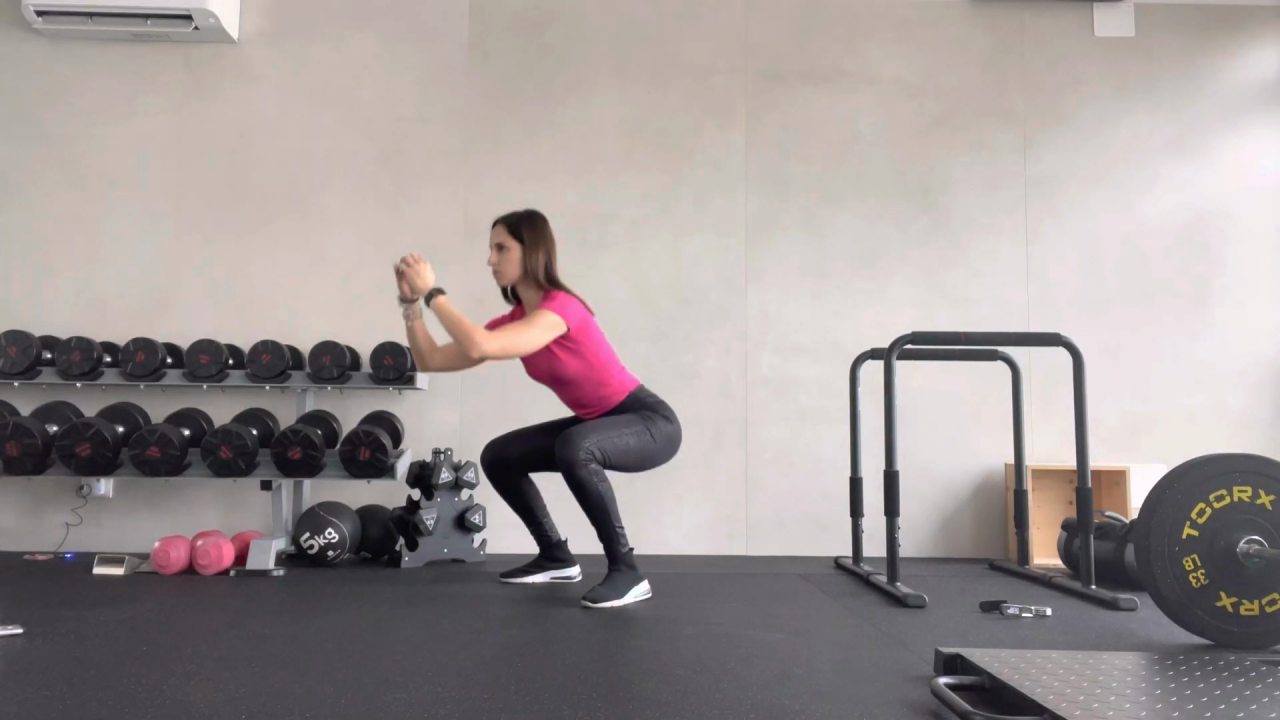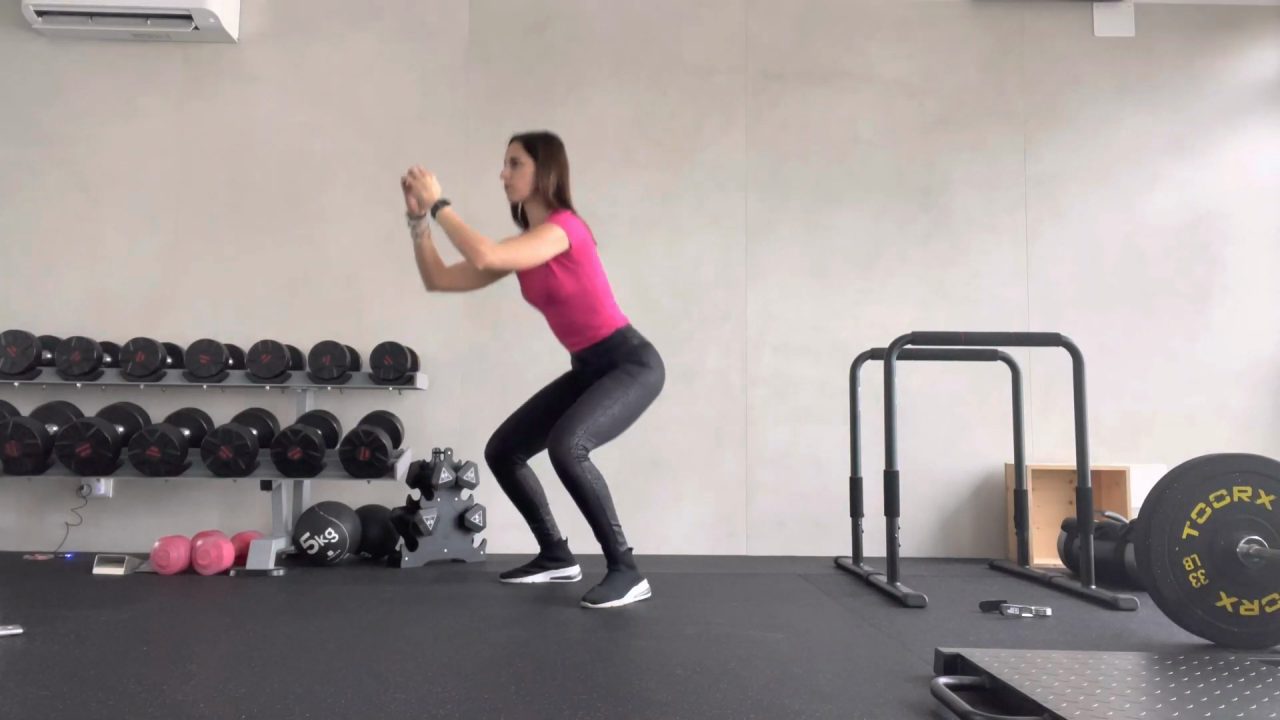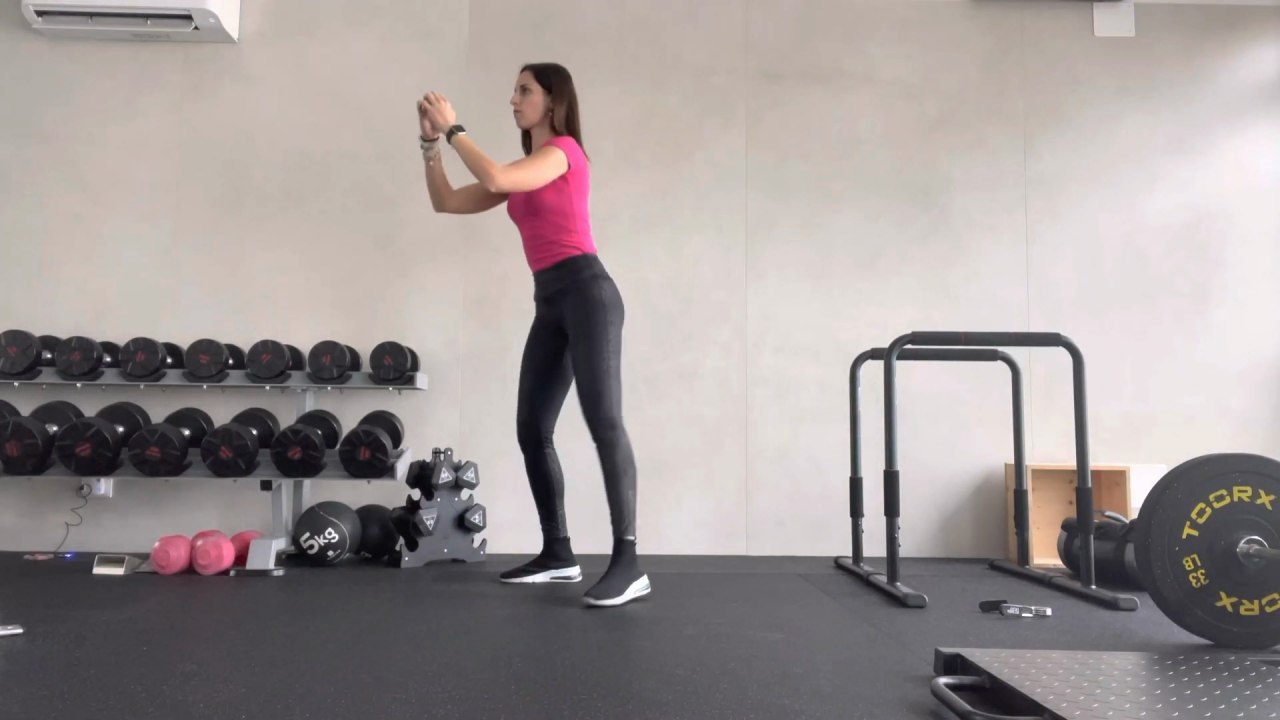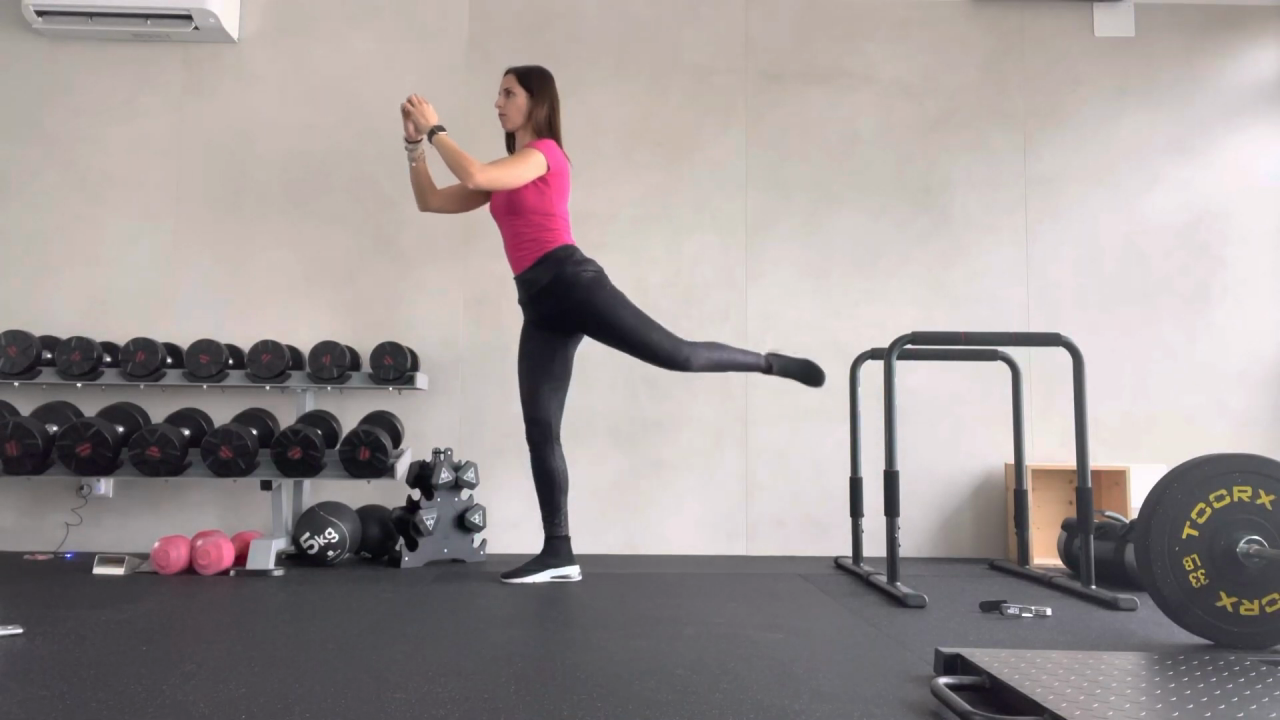
dt=0.5s
person 1, frame 1
left shoulder: (559, 308)
right shoulder: (517, 320)
left elbow: (480, 349)
right elbow: (431, 360)
left wrist: (432, 291)
right wrist: (411, 300)
left hip: (650, 423)
right hip: (600, 424)
left knee: (573, 447)
right knee: (497, 457)
left ankle: (626, 570)
right ankle: (556, 555)
person 1, frame 2
left shoulder: (563, 226)
right shoulder: (524, 246)
left elbow: (485, 257)
right elbow: (438, 280)
left wrist: (439, 203)
right wrist: (419, 218)
left hip: (633, 364)
right hip: (590, 369)
left knee: (566, 445)
right knee: (502, 450)
left ankle: (626, 569)
right ankle: (556, 554)
person 1, frame 3
left shoulder: (563, 150)
right shoulder: (524, 168)
left elbow: (493, 178)
right elbow: (445, 201)
left wrist: (453, 130)
right wrist: (429, 142)
left hip: (585, 291)
right hip: (551, 300)
left knee: (601, 418)
right knee: (532, 431)
left ankle: (628, 562)
right ankle: (558, 554)
person 1, frame 4
left shoulder: (544, 153)
right shoulder: (506, 171)
left elbow: (473, 176)
right elbow: (431, 201)
left wrist: (435, 128)
right wrist: (415, 141)
left hip: (573, 281)
right hip: (538, 303)
left knee: (675, 354)
right knee: (540, 430)
left ankle: (776, 364)
right ankle: (558, 553)
